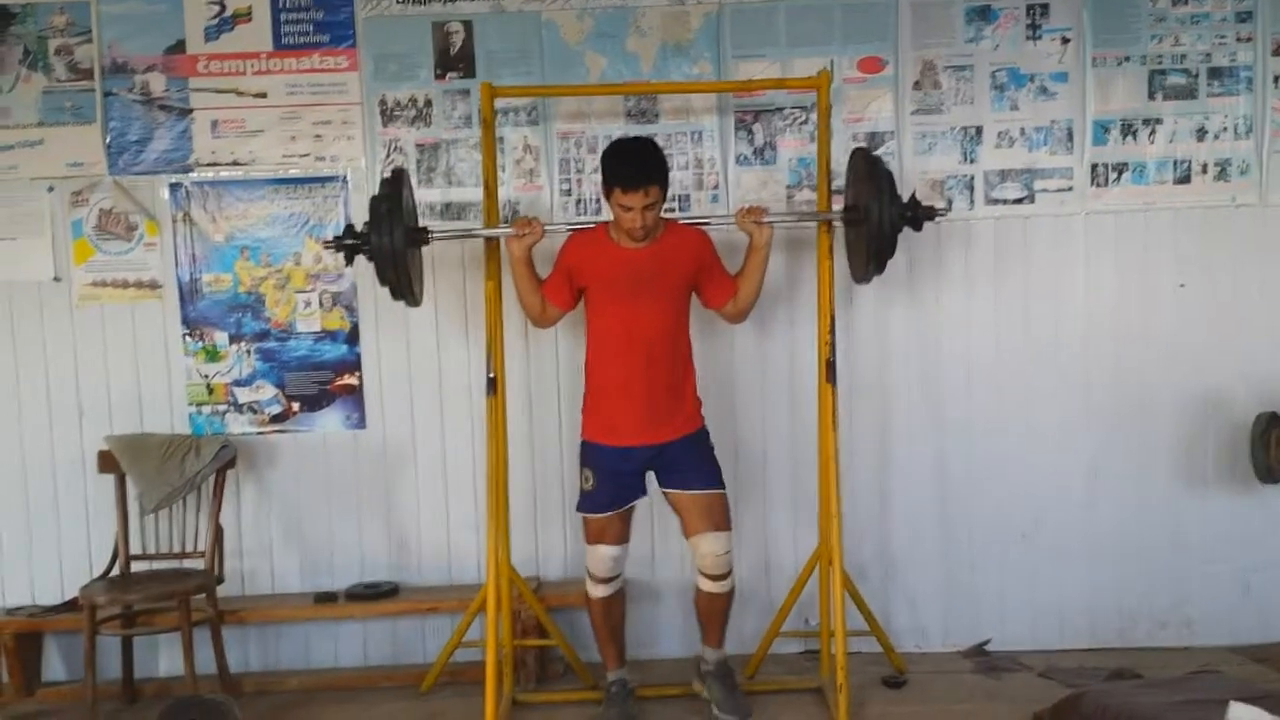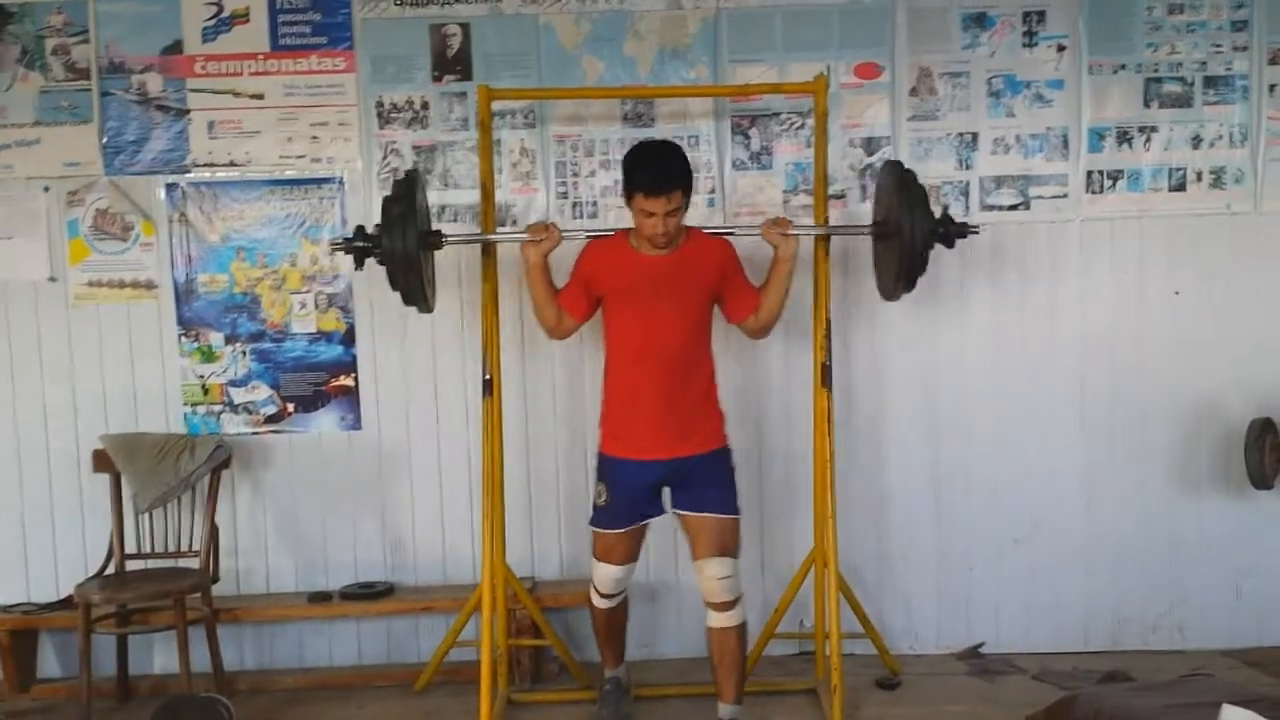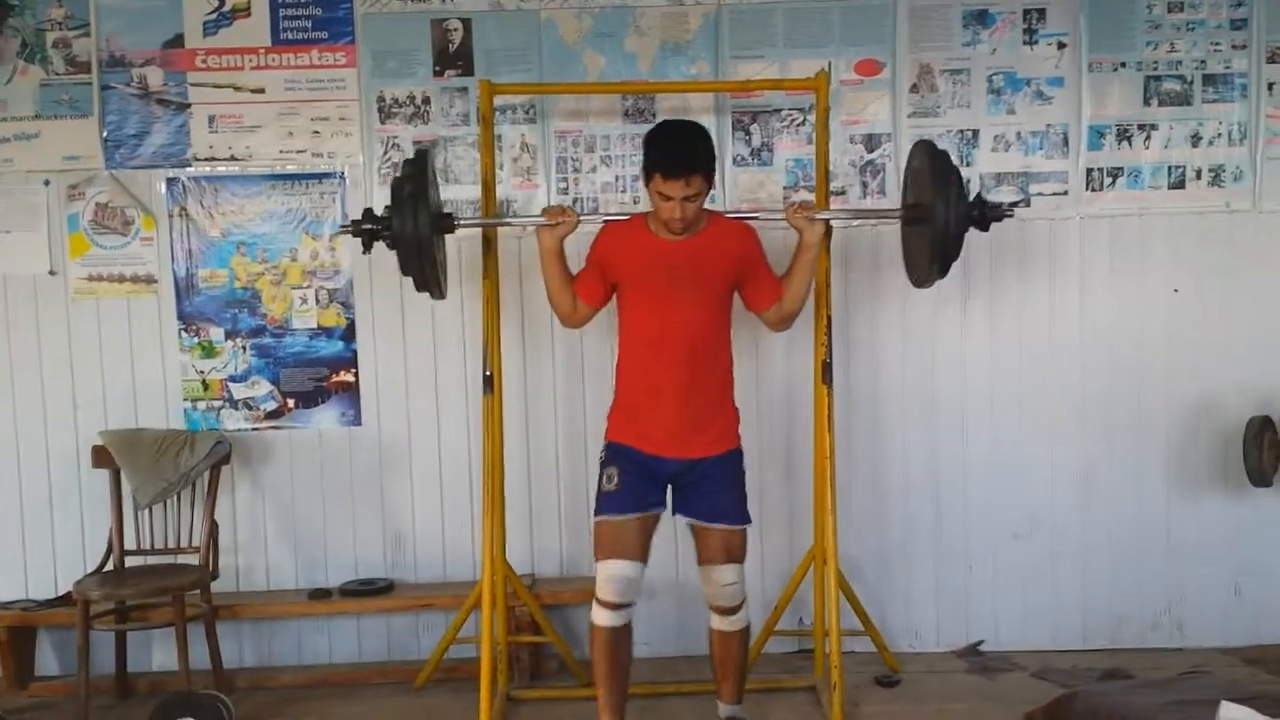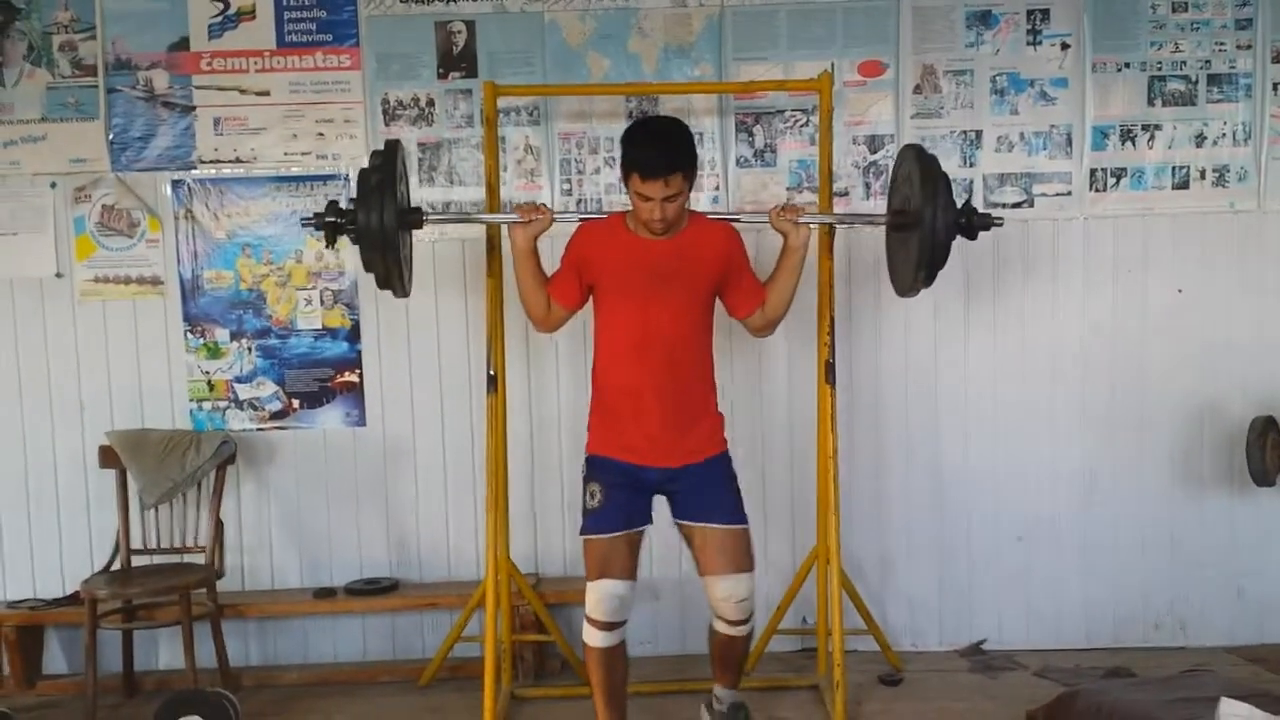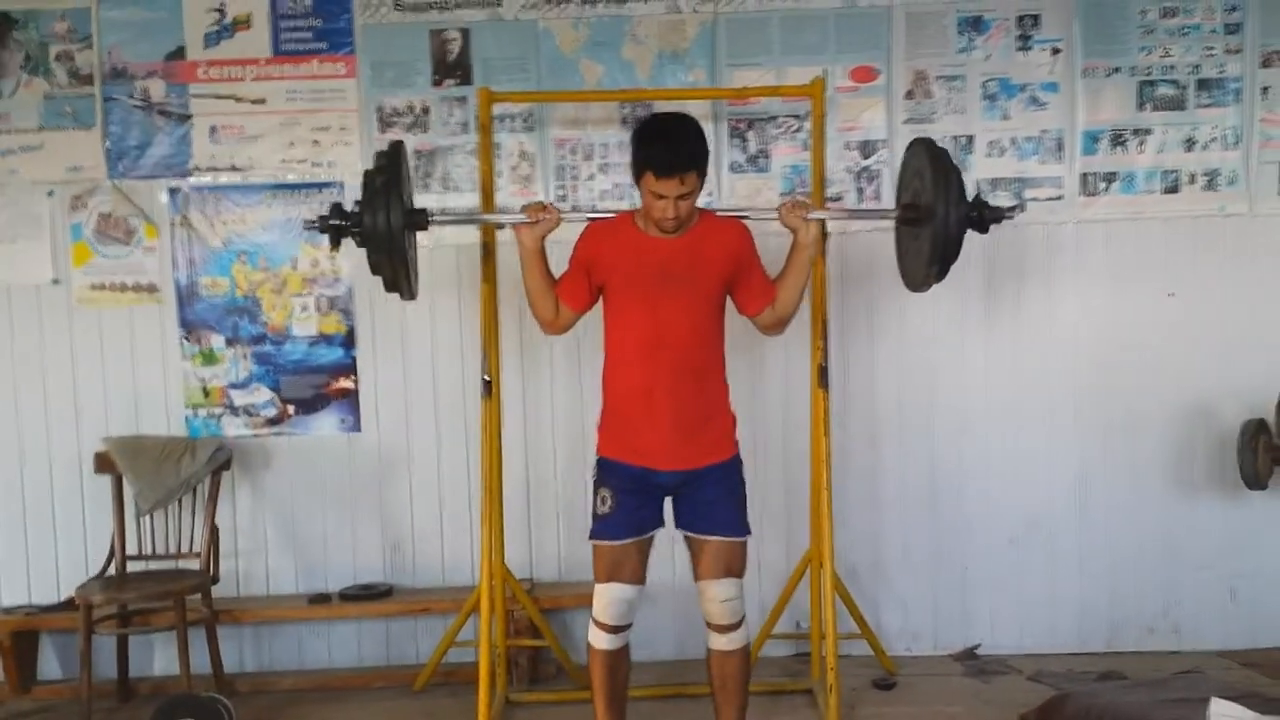
dt=0.4s
person 1, frame 1
left shoulder: (692, 244)
right shoulder: (581, 249)
left elbow: (735, 307)
right elbow: (542, 313)
left wrist: (759, 244)
right wrist: (520, 256)
left hip: (681, 430)
right hip: (607, 436)
left knee: (715, 555)
right knee: (604, 566)
left ankle: (713, 664)
person 1, frame 2
left shoulder: (716, 254)
right shoulder: (599, 257)
left elbow: (758, 322)
right elbow: (558, 324)
left wrist: (784, 257)
right wrist: (535, 262)
left hip: (703, 448)
right hip: (624, 450)
left knee: (722, 588)
right knee: (609, 580)
person 1, frame 3
left shoulder: (737, 240)
right shoulder: (614, 240)
left elbow: (779, 314)
right elbow: (572, 313)
left wrist: (809, 244)
right wrist: (550, 246)
left hip: (713, 447)
right hip: (632, 444)
left knee: (726, 595)
right knee: (613, 590)
person 1, frame 4
left shoulder: (720, 241)
right shoulder: (591, 241)
left elbow: (761, 319)
right elbow: (545, 316)
left wrist: (794, 247)
right wrist: (523, 245)
left hip: (700, 452)
right hip: (614, 455)
left knee: (735, 600)
right knee: (605, 609)
person 1, frame 5
left shoulder: (730, 238)
right shoulder: (600, 240)
left elbow: (772, 317)
right elbow: (553, 318)
left wrist: (805, 243)
right wrist: (530, 245)
left hip: (711, 458)
right hip: (626, 458)
left knee: (725, 612)
right knee: (611, 613)
